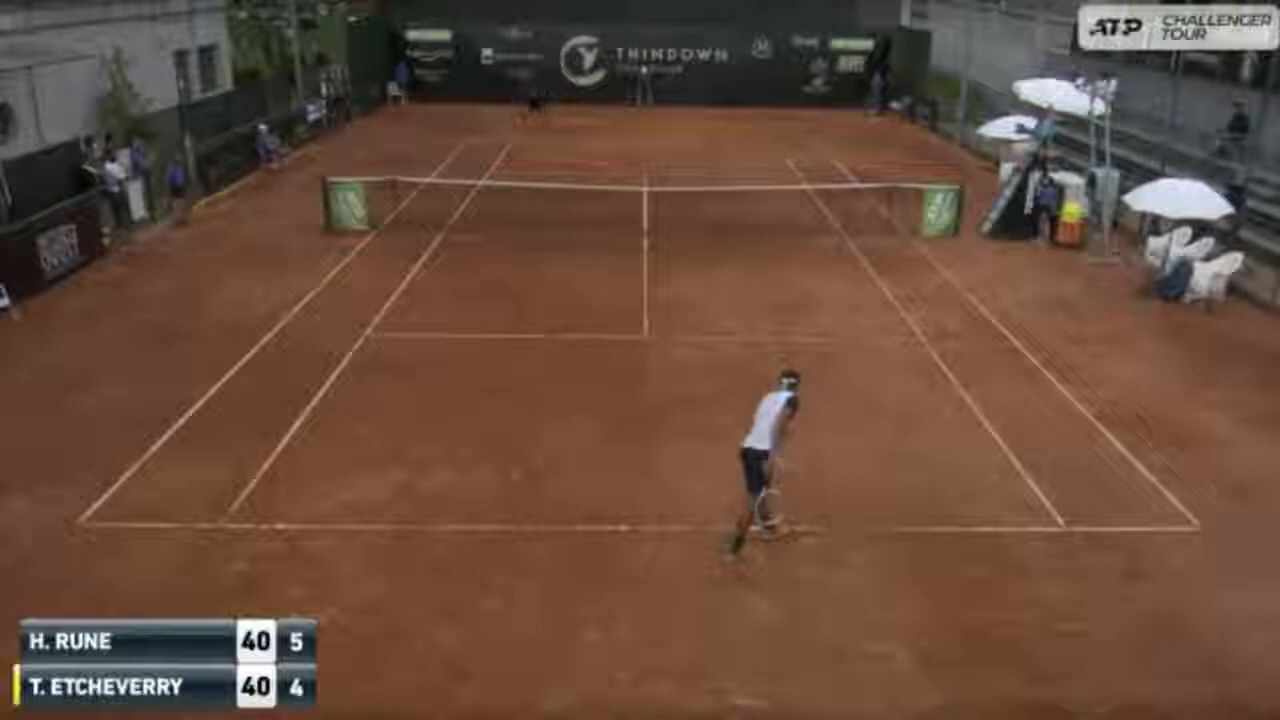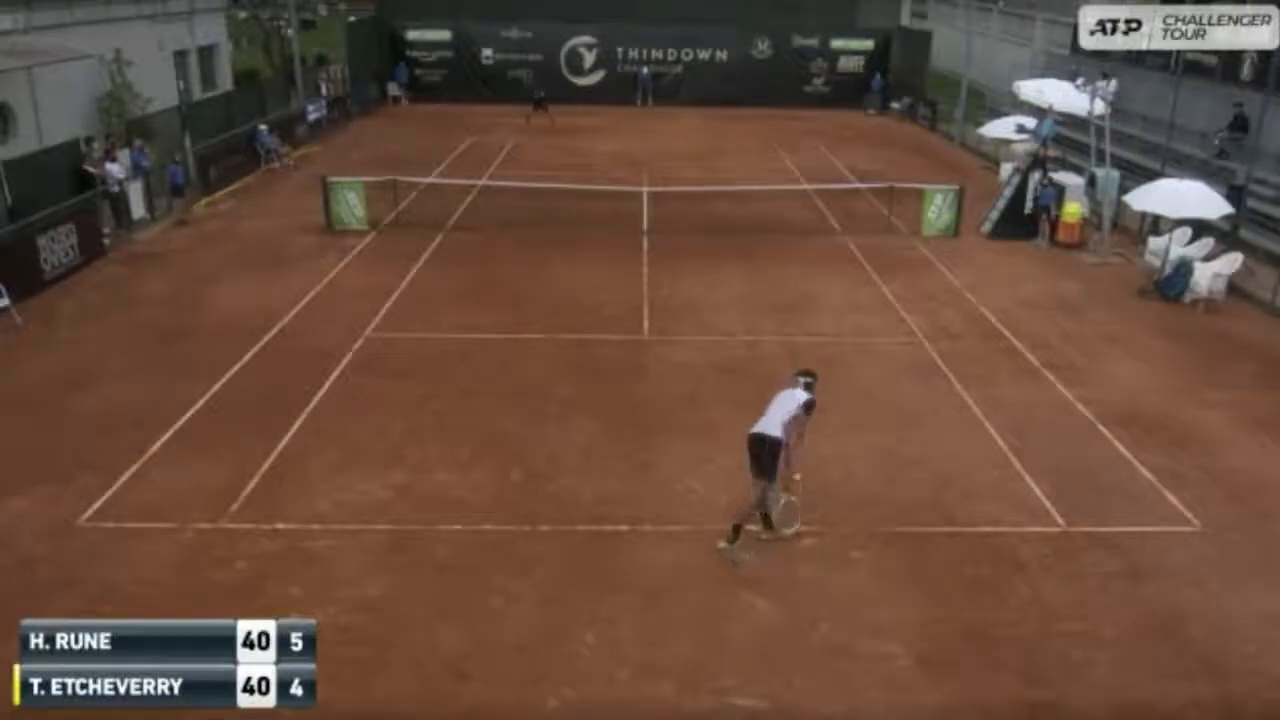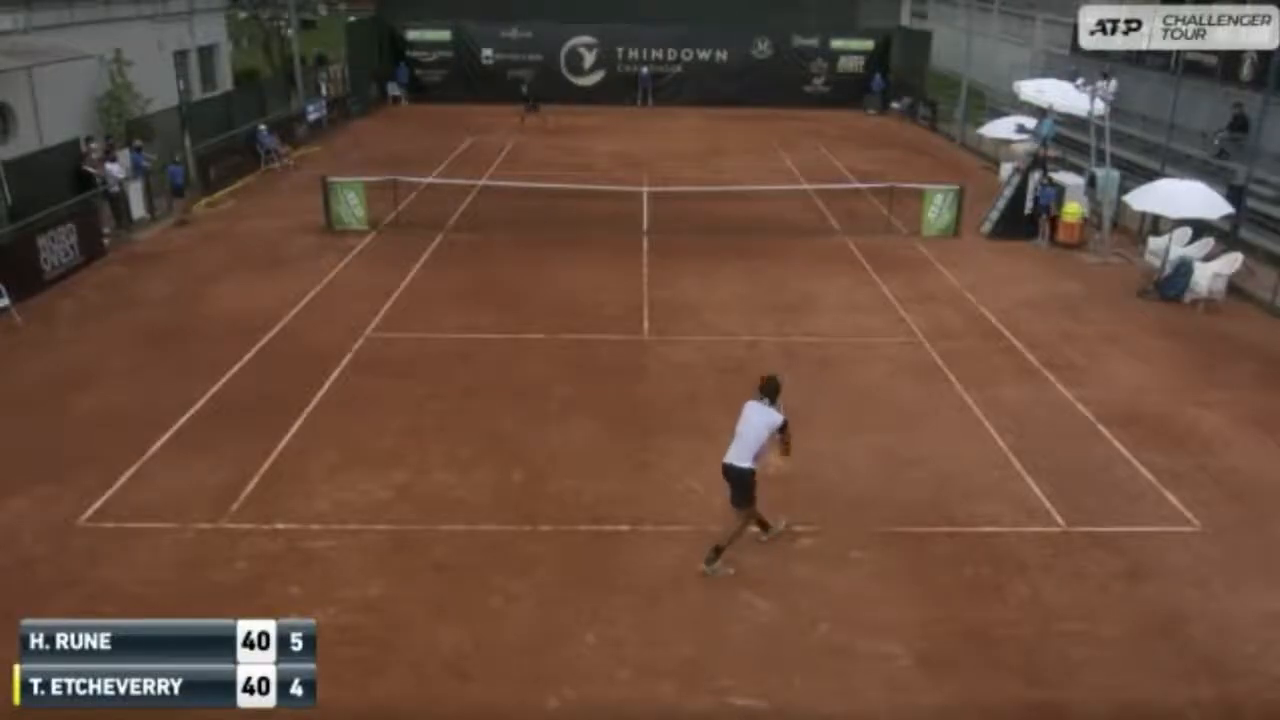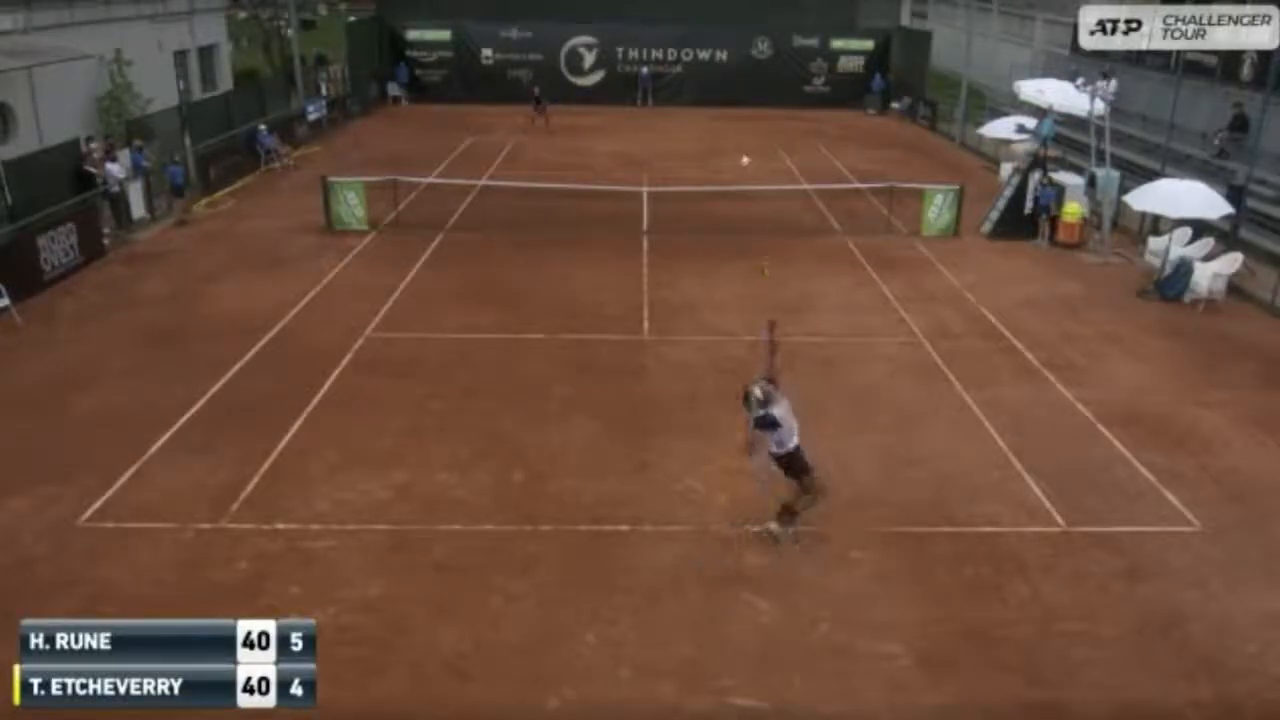
dt=1s
person 1, frame 1
left shoulder: (768, 397)
right shoulder: (791, 399)
right elbow: (779, 426)
right wrist: (772, 458)
left hip: (748, 448)
right hip: (762, 453)
left knee: (759, 493)
right knee: (754, 503)
left ankle: (768, 525)
right ankle: (733, 551)
person 1, frame 2
left shoulder: (784, 393)
right shoulder: (808, 399)
right elbow: (798, 430)
left wrist: (786, 456)
right wrist: (792, 466)
left hip: (755, 436)
right hip: (770, 441)
left knee: (761, 487)
right knee: (760, 495)
left ankle: (768, 527)
right ankle: (731, 540)
person 1, frame 3
left shoulder: (749, 405)
right shoulder: (778, 420)
right elbow: (786, 448)
right wrist: (784, 444)
left hip: (728, 464)
right hip: (743, 470)
left knee: (748, 505)
right knee: (744, 519)
left ankle: (767, 529)
right ankle: (711, 561)
person 1, frame 4
left shoulder: (767, 387)
right shoulder: (762, 418)
left elbow: (771, 359)
right elbow: (752, 442)
left wrist: (770, 334)
left hip: (790, 448)
right hip: (786, 454)
left knee: (805, 486)
right knee: (813, 492)
left ankle: (781, 521)
right ankle: (778, 524)
